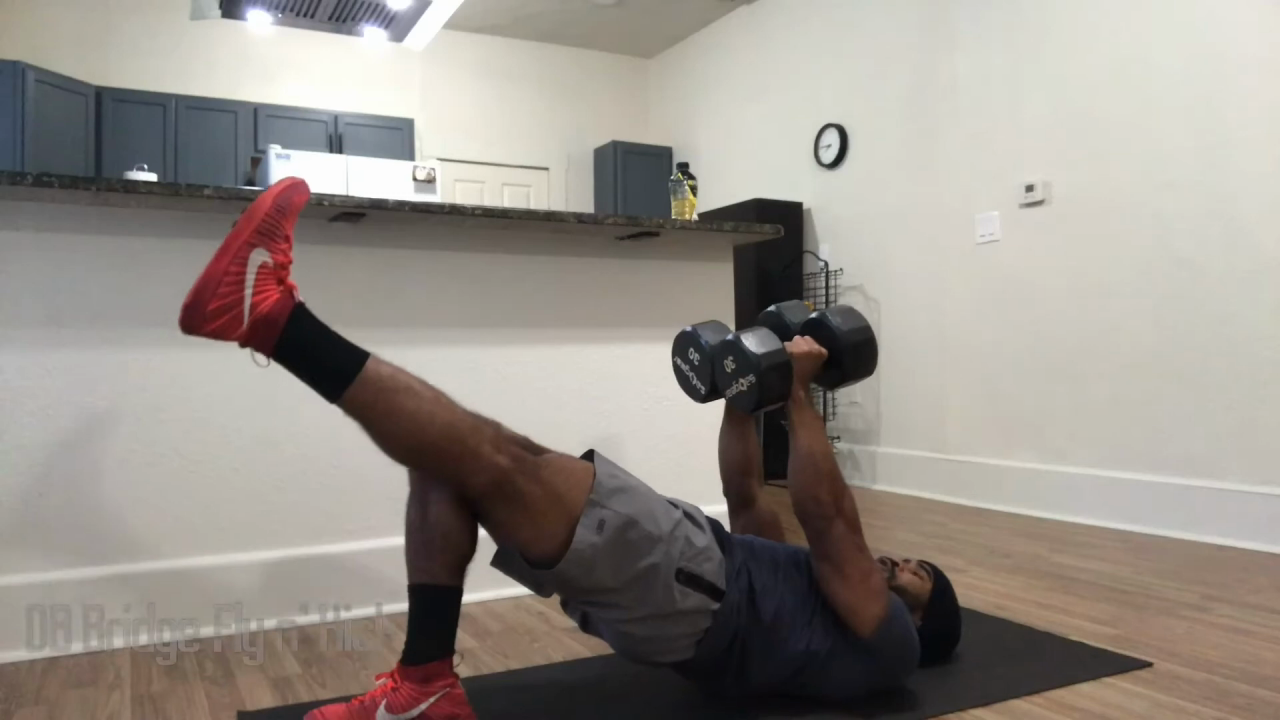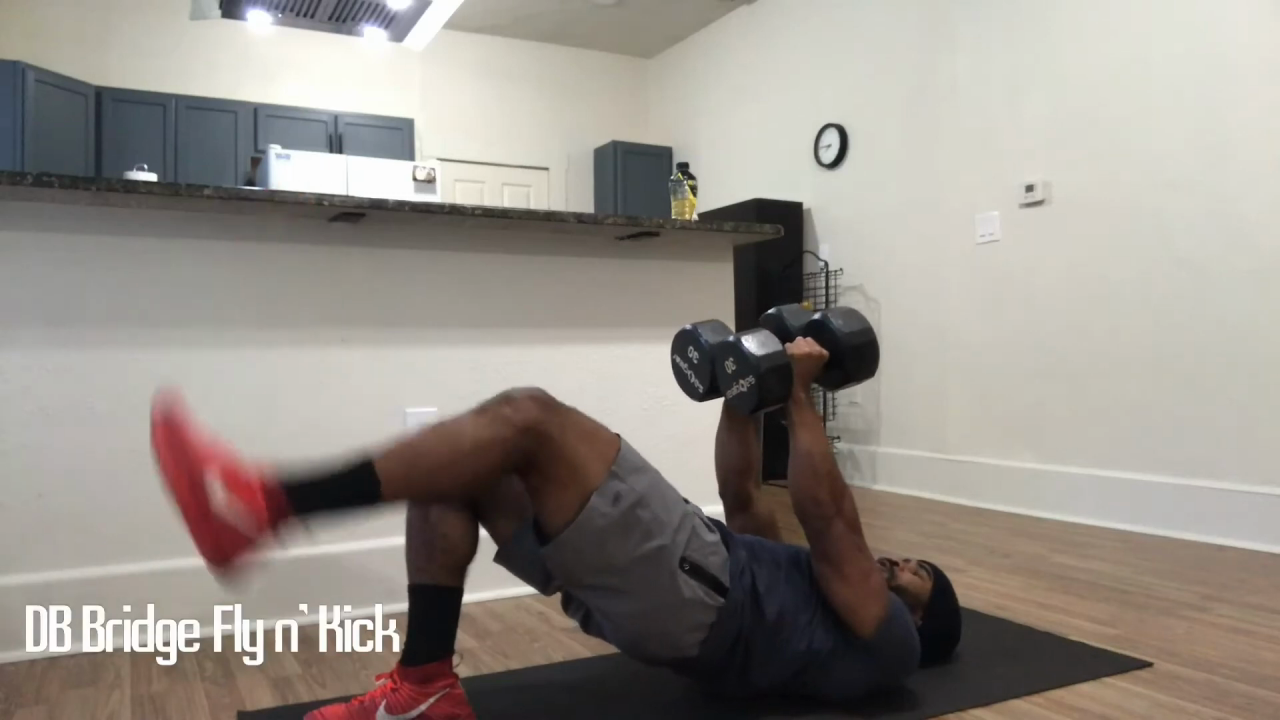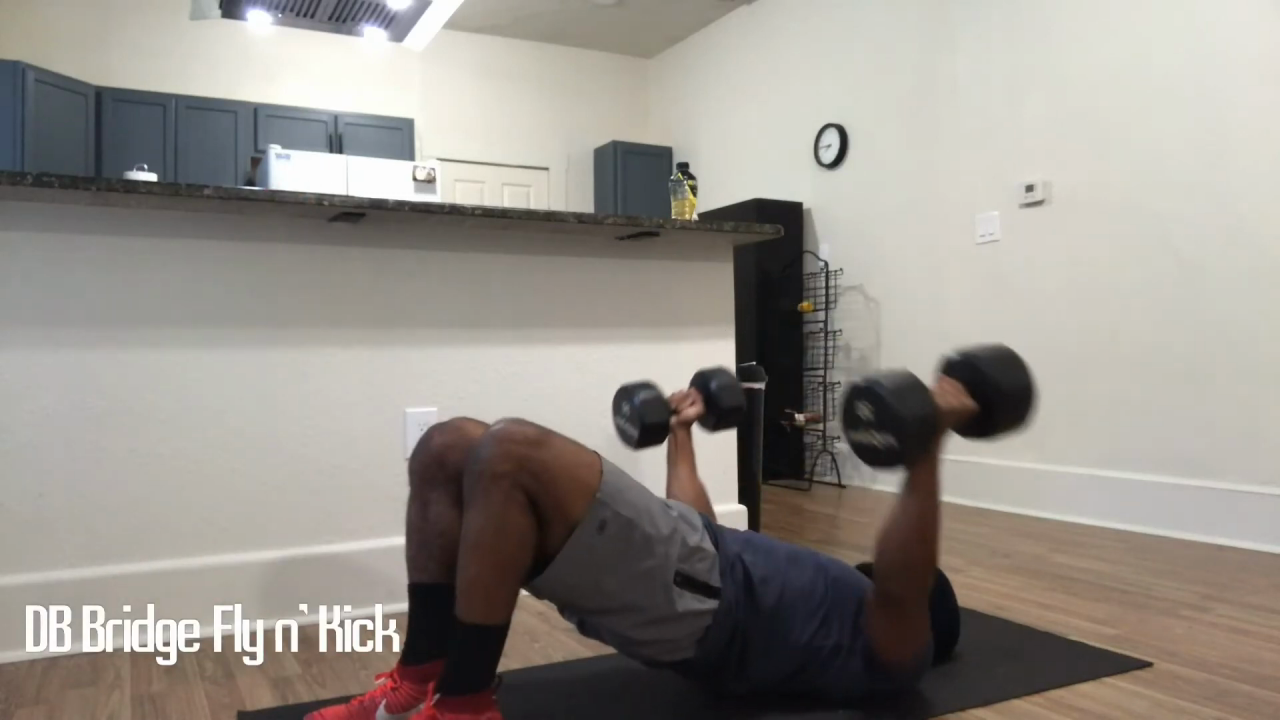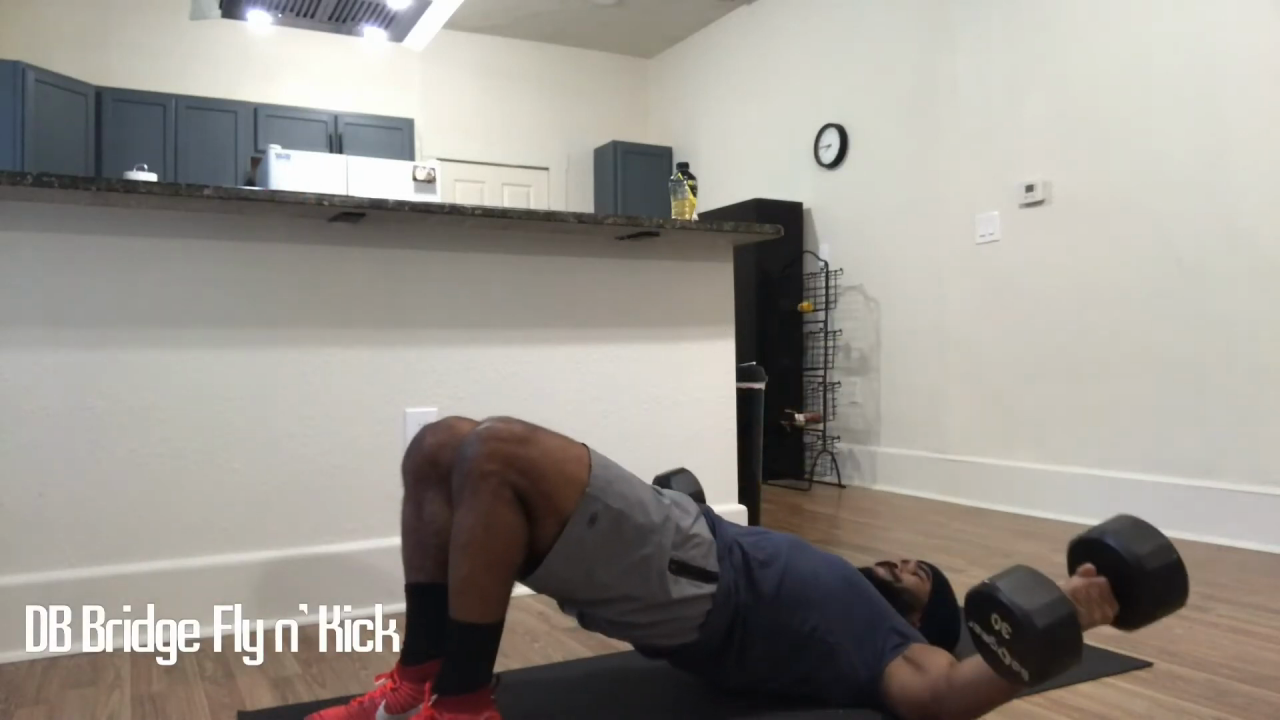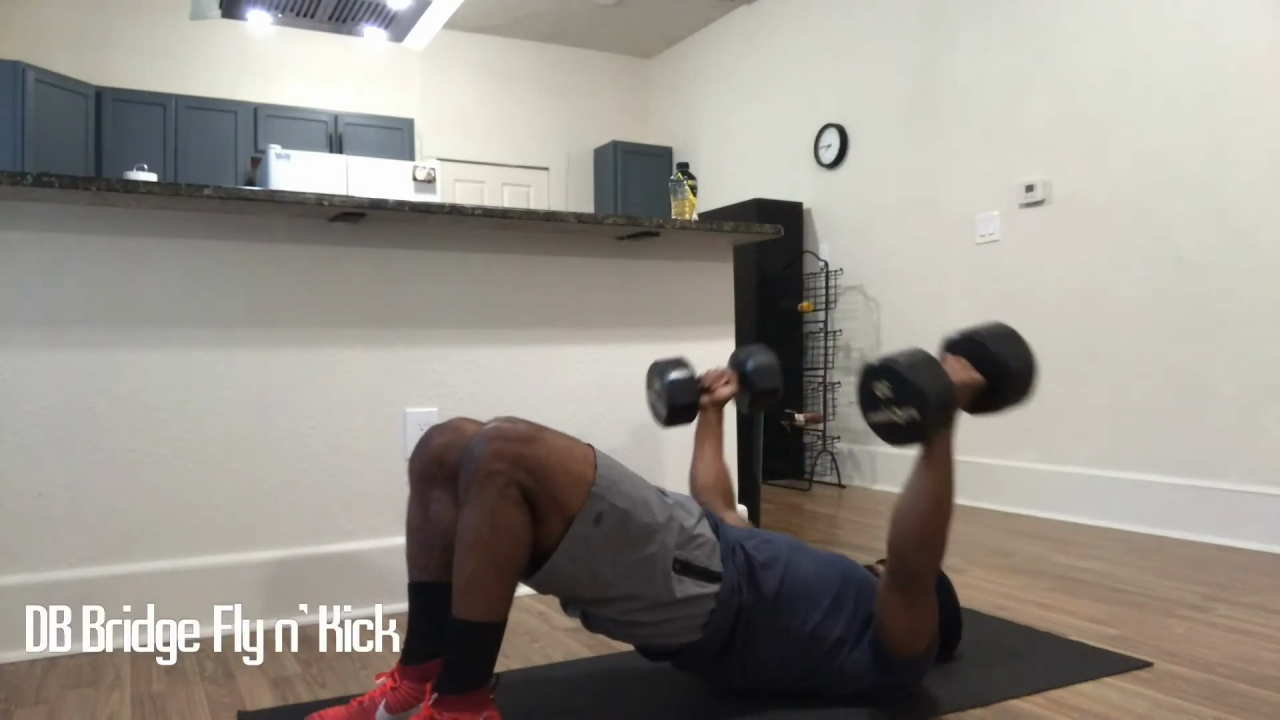
dt=0.7s
person 1, frame 1
left shoulder: (884, 643)
right shoulder: (813, 591)
left elbow: (828, 517)
right elbow: (745, 497)
left wrist: (798, 396)
left hip: (688, 588)
right hip: (655, 581)
left knee: (489, 458)
right knee: (451, 462)
left ankle: (270, 316)
person 1, frame 2
left shoulder: (885, 643)
right shoulder: (811, 587)
left elbow: (828, 520)
right elbow: (742, 498)
left wrist: (800, 396)
left hip: (691, 592)
right hip: (651, 585)
left knee: (529, 415)
right knee: (443, 446)
left ankle: (269, 506)
person 1, frame 3
left shoulder: (891, 651)
right shoulder: (819, 591)
left elbow: (898, 586)
right elbow: (697, 521)
left wrist: (926, 450)
right wrist: (681, 434)
left hip: (687, 593)
left knee: (509, 453)
right knee: (447, 448)
person 1, frame 4
left shoulder: (894, 647)
right shoulder: (835, 592)
right wrist: (667, 502)
left hip: (691, 580)
left knee: (497, 452)
right knee: (441, 449)
person 1, frame 5
left shoulder: (890, 653)
right shoulder: (821, 592)
left elbow: (913, 565)
right elbow: (718, 507)
left wrist: (938, 428)
right wrist: (713, 414)
left hip: (696, 589)
left knee: (504, 453)
right knee: (444, 448)
